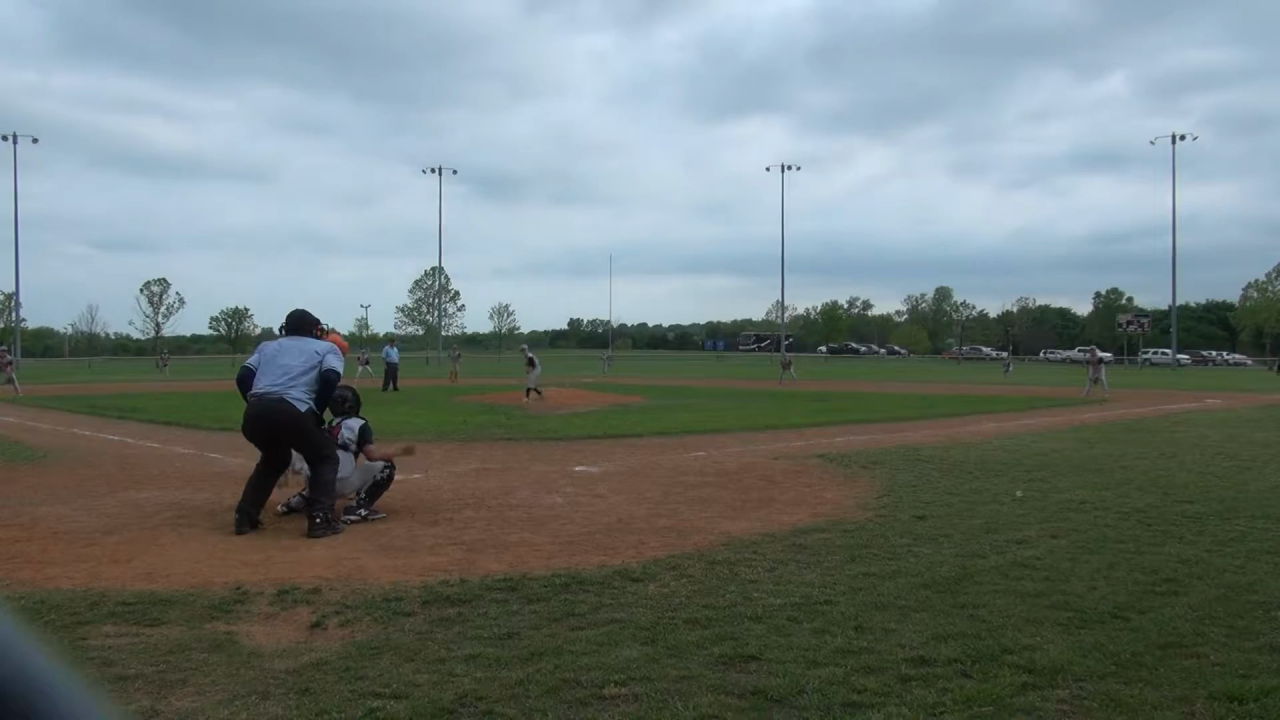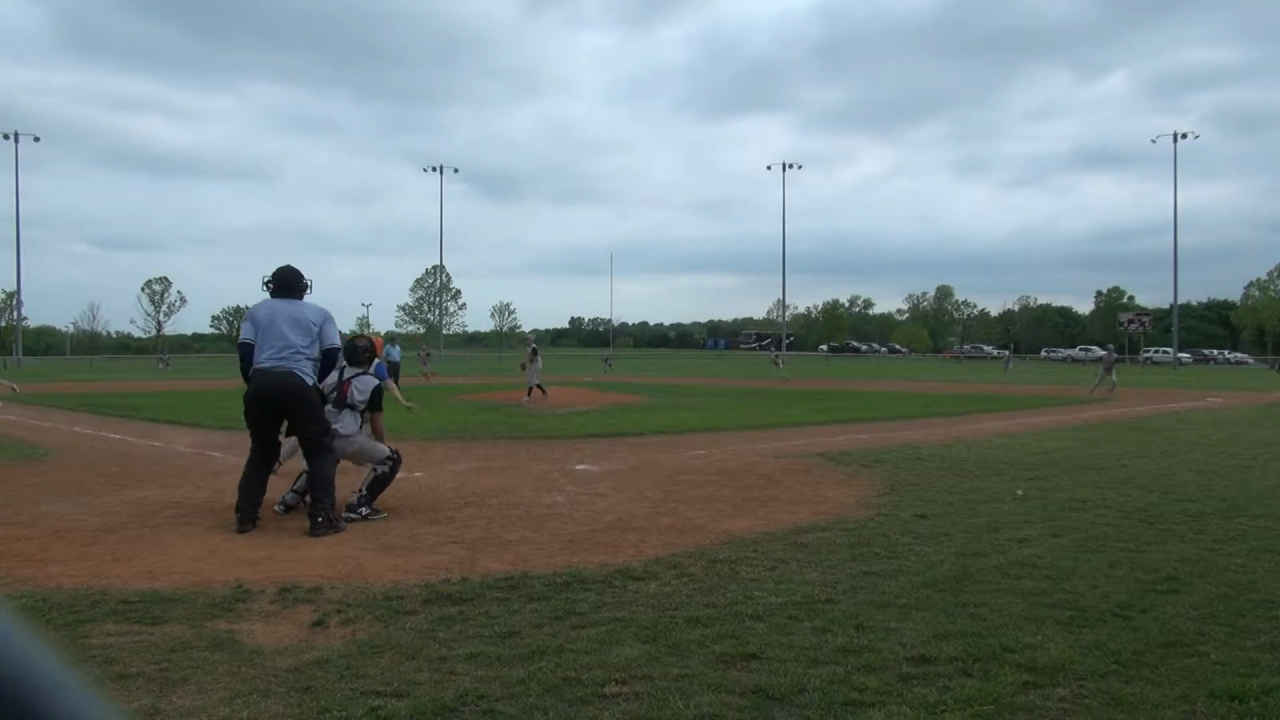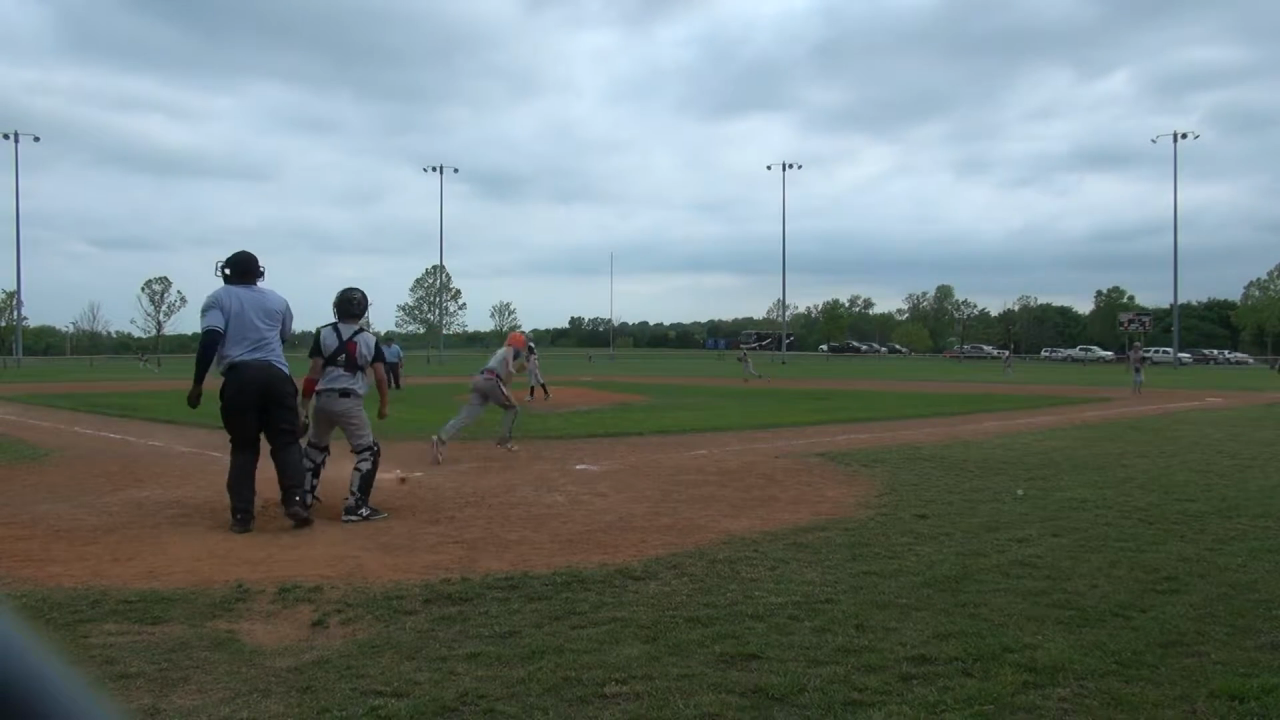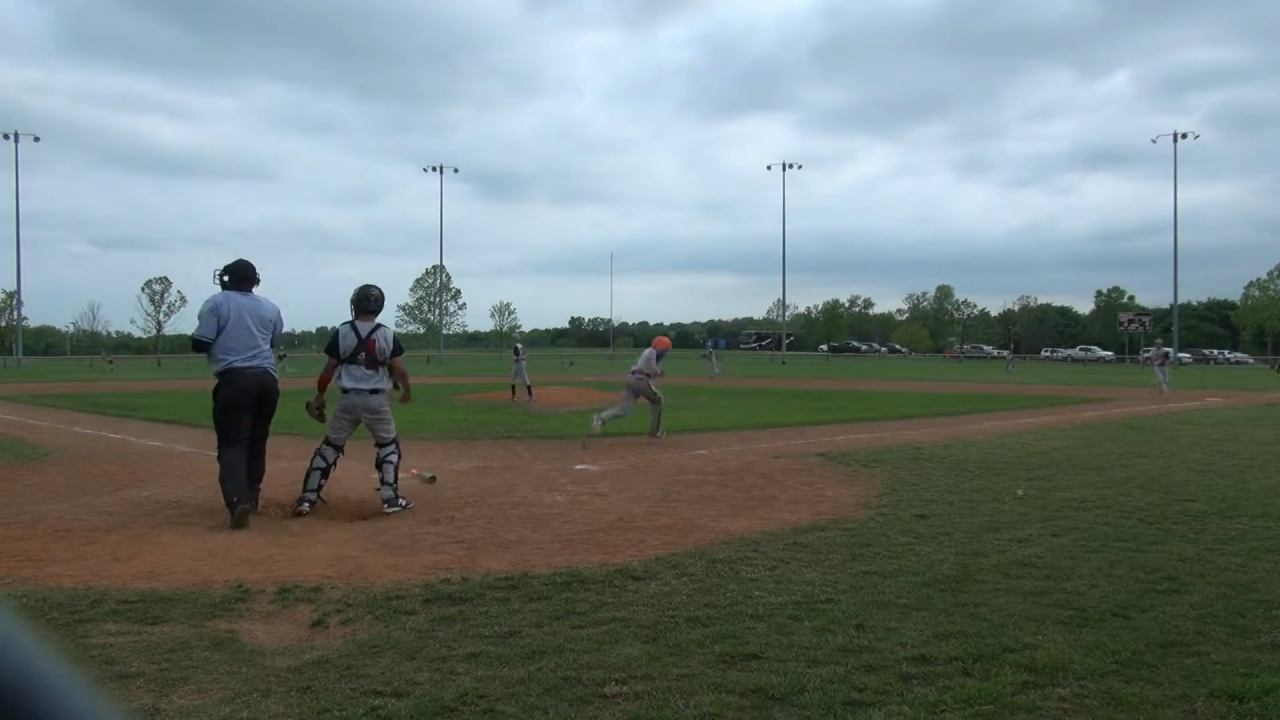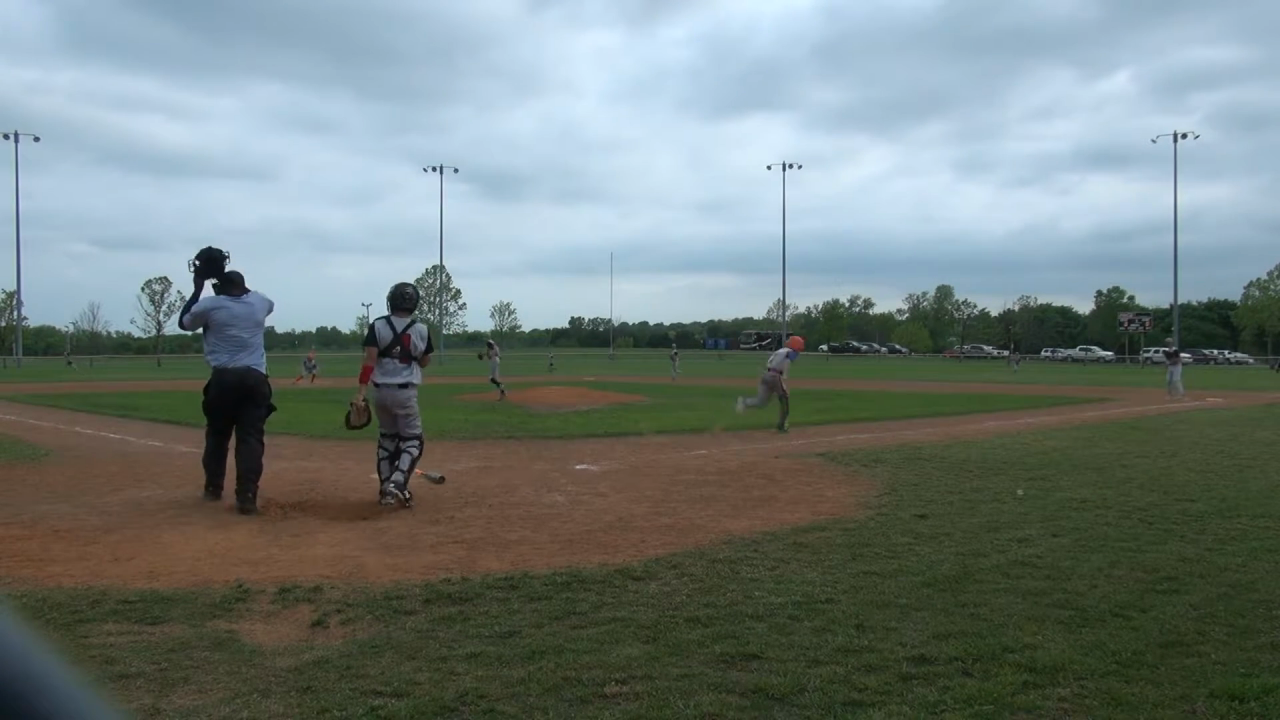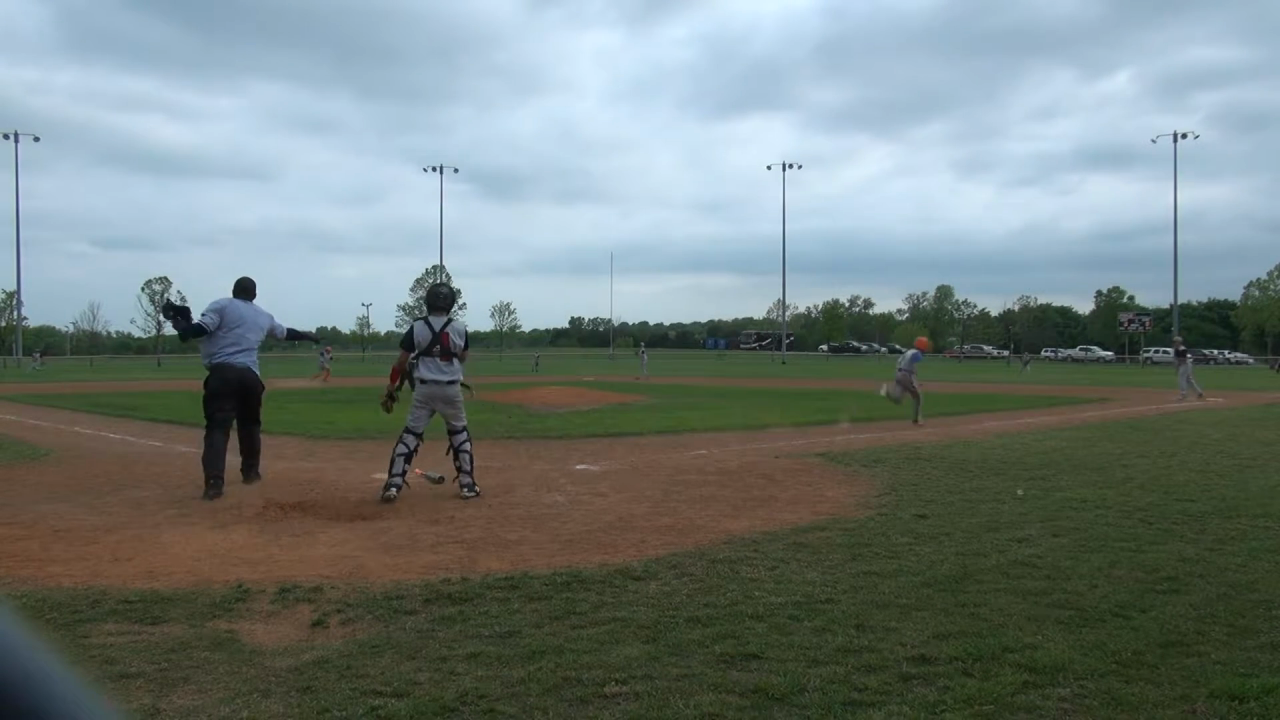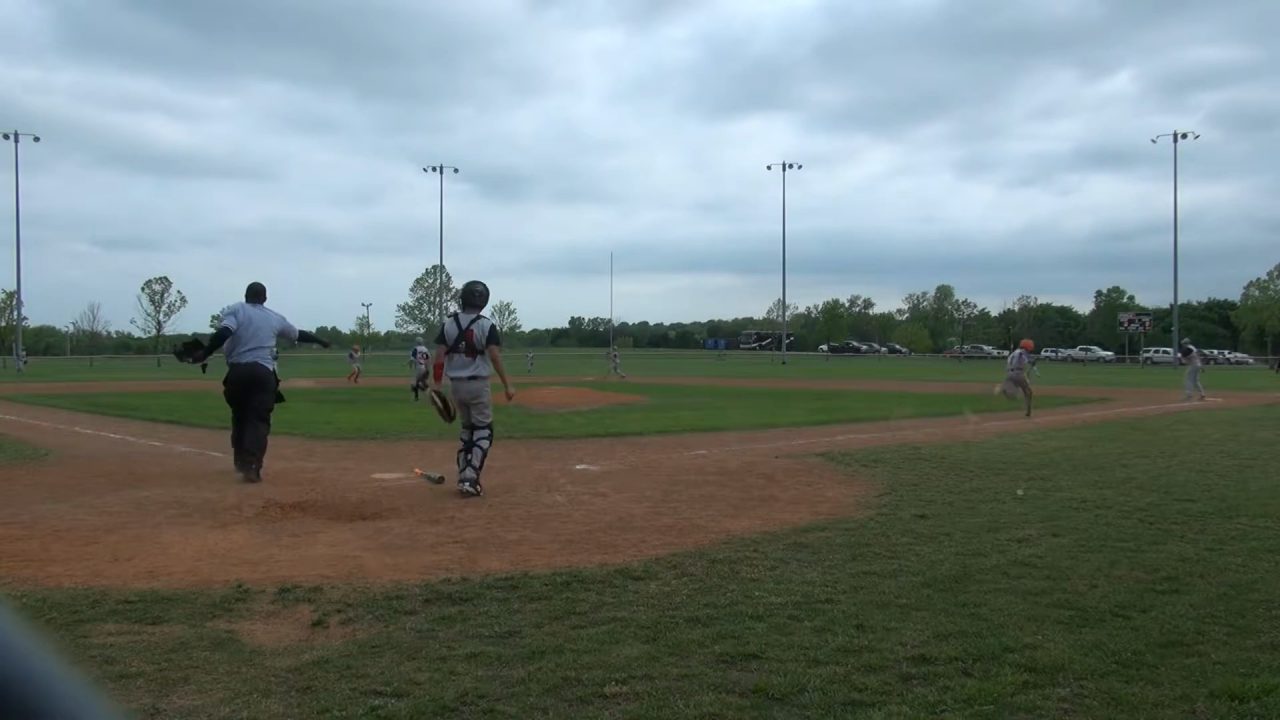
dt=0.5s
person 1, frame 1
left shoulder: (267, 346)
right shoulder: (327, 348)
left elbow: (243, 378)
right elbow: (330, 379)
right wrist: (316, 413)
left hip: (255, 413)
right hip: (293, 412)
left knee: (273, 459)
right knee: (325, 458)
left ankle: (245, 517)
right ankle: (320, 520)
person 1, frame 2
left shoulder: (256, 310)
right shoulder: (319, 314)
left elbow: (245, 352)
right elbow: (331, 357)
left wrist: (253, 387)
right wrist: (317, 383)
left hip: (262, 384)
right hip: (299, 384)
left knee: (262, 450)
right knee: (320, 450)
left ankle: (245, 516)
right ankle: (322, 517)
person 1, frame 3
left shoulder: (218, 298)
right shoulder: (277, 300)
left elbow: (210, 340)
left wrist: (197, 383)
left hip: (239, 377)
right hip: (276, 375)
left knee: (244, 448)
right knee: (287, 441)
left ankle: (241, 515)
right ankle: (295, 501)
person 1, frame 4
left shoulder: (217, 303)
right shoulder: (271, 308)
left elbow: (198, 344)
left wrist: (215, 345)
left hip: (235, 380)
right hip: (267, 379)
left knee: (232, 444)
right knee: (256, 442)
left ankle: (239, 501)
right ankle: (250, 498)
person 1, frame 5
left shoulder: (208, 305)
right shoulder: (261, 303)
left elbow: (184, 323)
left wrist: (198, 289)
right wrist: (237, 282)
left hip: (223, 380)
right hip: (255, 378)
left knee: (218, 435)
right knee: (251, 439)
left ankle: (214, 488)
right ankle: (247, 495)
person 1, frame 6
left shoulder: (221, 305)
right shoulder: (264, 316)
left elbow: (202, 330)
right elbow: (286, 333)
left wrist: (183, 327)
right wrist: (310, 337)
left hip: (222, 373)
right hip: (250, 375)
left knee: (217, 427)
right knee: (249, 424)
left ankle: (214, 481)
right ankle: (250, 472)
person 1, frame 7
left shoulder: (234, 310)
right shoulder: (275, 318)
left elbow: (224, 333)
right elbow: (298, 334)
left wrist: (204, 355)
right wrist: (320, 341)
left hip: (237, 371)
right hip: (263, 372)
left knee: (240, 418)
right knee: (258, 420)
left ankle: (242, 461)
right ankle: (251, 466)
person 2, frame 1
left shoulder: (328, 426)
right shoulder: (359, 425)
right elbow: (372, 454)
right wrist: (398, 451)
right hip: (339, 485)
right knee: (386, 466)
left ankle: (297, 502)
right ankle: (359, 507)
person 2, frame 2
left shoulder: (333, 376)
right shoulder: (373, 384)
right elbow: (376, 424)
right wrist: (381, 444)
right hip: (345, 439)
right knee: (391, 458)
left ankle: (291, 500)
right ankle: (359, 506)
person 2, frame 3
left shoulder: (323, 333)
right shoulder: (370, 340)
left elbow: (314, 372)
right elbow: (380, 376)
left wrist: (303, 404)
right wrist: (384, 405)
left hip: (324, 400)
right hip: (350, 402)
left knee: (315, 449)
right knee: (367, 451)
left ankle: (303, 501)
right ankle: (356, 506)
person 2, frame 4
left shoulder: (342, 332)
right shoulder: (387, 334)
left elbow: (330, 368)
right elbow: (400, 370)
left wrist: (319, 396)
right wrist: (407, 391)
left hip: (349, 398)
right hip: (377, 399)
left knee: (330, 446)
right knee: (388, 446)
left ankle: (307, 498)
right ankle: (389, 498)
person 2, frame 5
left shoulder: (377, 326)
right shoulder: (421, 330)
left elbow: (369, 360)
right elbow: (424, 362)
left wrist: (361, 392)
left hip: (381, 391)
right hip: (406, 392)
left knee: (387, 439)
right knee: (412, 440)
left ankle: (387, 489)
right ankle: (397, 484)
person 2, frame 6
left shoulder: (417, 327)
right shoulder: (459, 327)
left elbow: (402, 360)
right elbow: (464, 358)
left wrist: (392, 384)
left hip: (424, 389)
right hip: (451, 389)
left knee: (410, 434)
right knee: (459, 434)
left ankle: (393, 484)
right ankle: (466, 485)
person 2, frame 7
left shoulder: (449, 323)
right shoulder: (486, 325)
left elbow: (439, 356)
right elbow: (495, 357)
left wrist: (436, 385)
right wrist: (507, 386)
left hip: (457, 384)
right hip: (478, 384)
left knee: (467, 429)
right knee: (483, 431)
left ankle: (465, 478)
right ankle: (470, 480)
